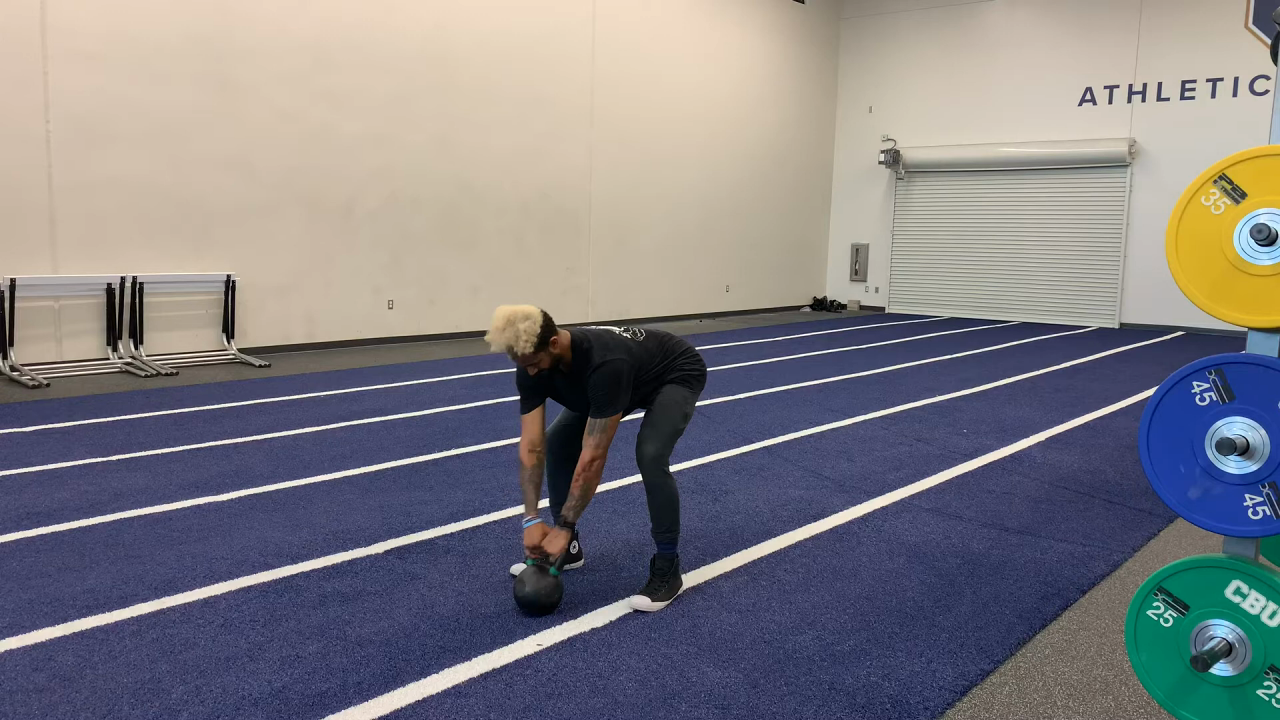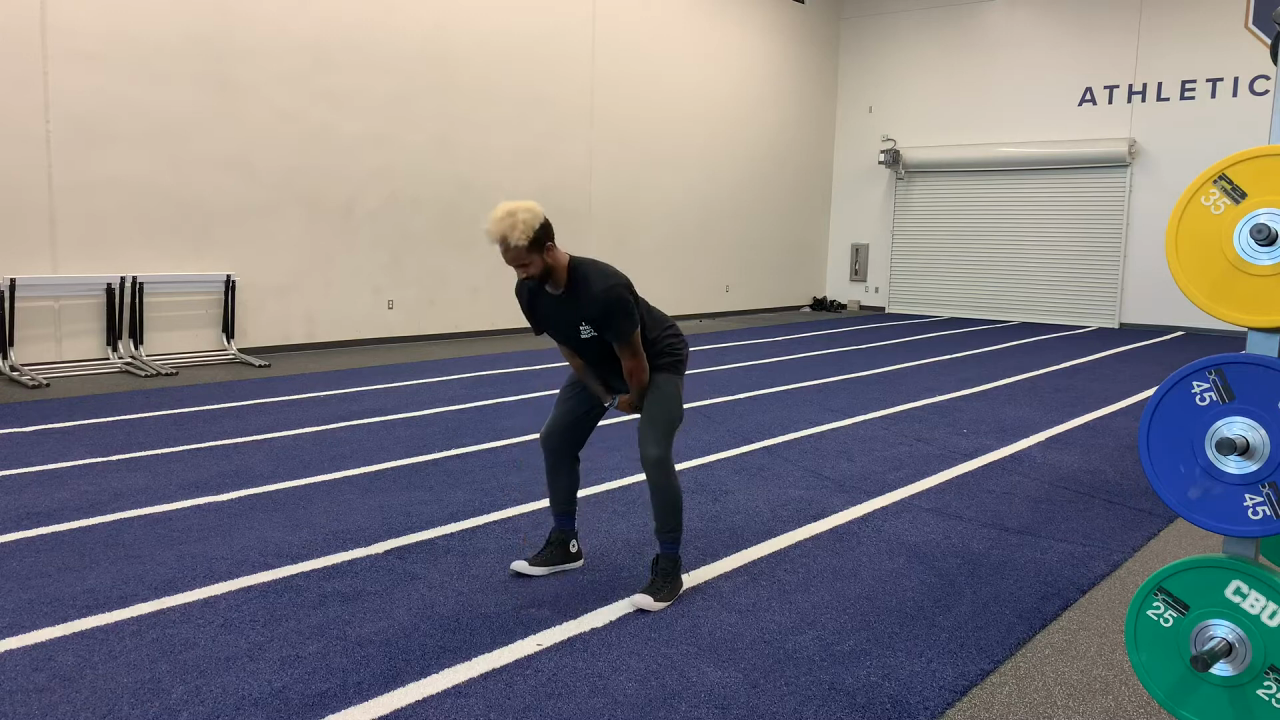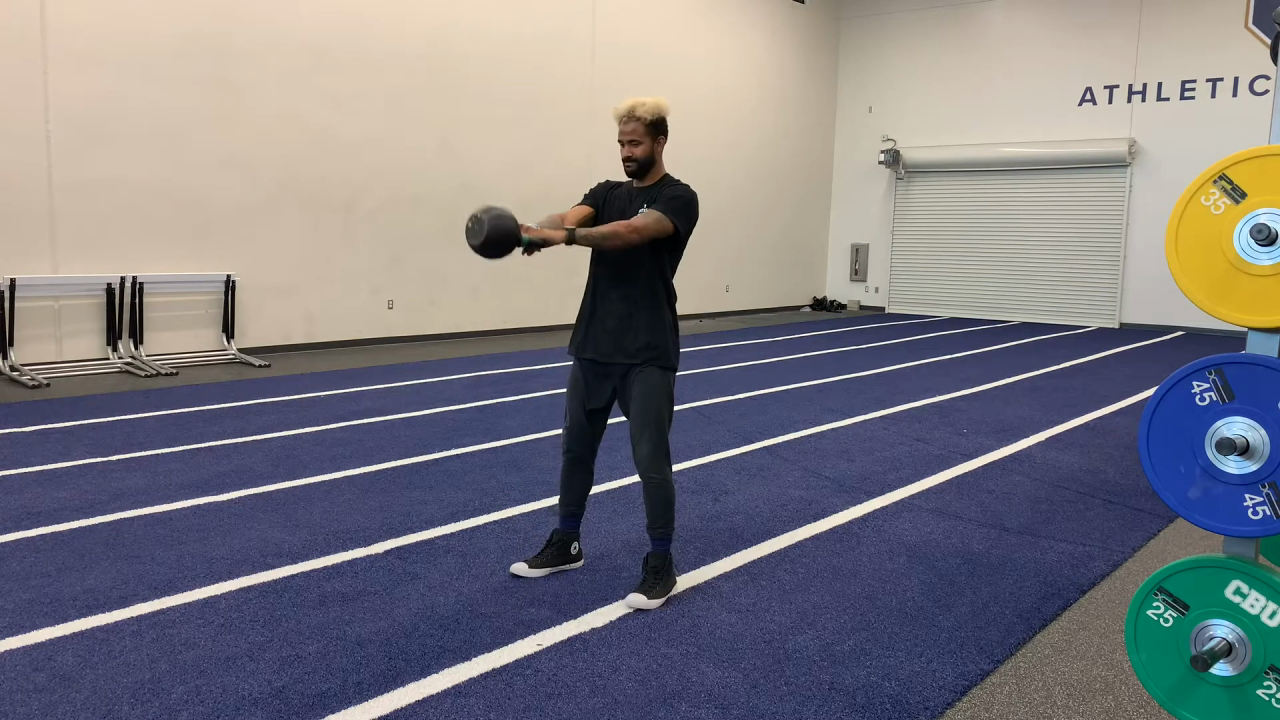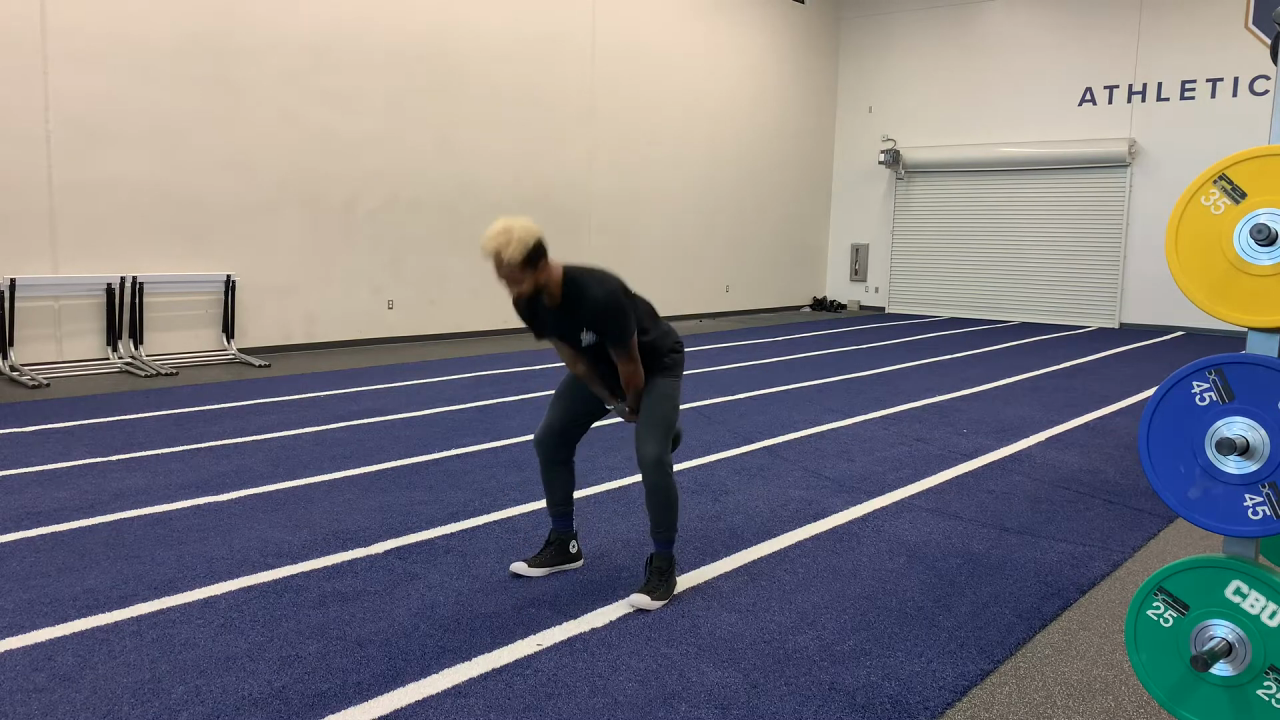
dt=0.7s
person 1, frame 1
left shoulder: (605, 364)
right shoulder: (533, 366)
left elbow: (593, 457)
right elbow: (531, 448)
left wrist: (565, 526)
right wrist: (532, 520)
left hip: (677, 375)
right hip: (634, 376)
left knee: (650, 454)
right knee: (557, 442)
left ankle: (667, 569)
right ankle: (567, 548)
person 1, frame 2
left shoulder: (603, 289)
right shoulder: (529, 291)
left elbow: (635, 362)
right elbow: (571, 352)
left wrist: (636, 403)
right wrist: (608, 398)
left hip: (657, 362)
right hip: (599, 363)
left knee: (654, 455)
right knee: (555, 439)
left ankle: (668, 567)
right ankle: (564, 543)
person 1, frame 3
left shoulder: (678, 198)
right shoulder: (607, 192)
left elbow: (632, 231)
right elbow: (571, 217)
left wrist: (566, 237)
right wrist: (538, 229)
left hip: (647, 354)
right hip: (592, 346)
left knee: (650, 458)
right knee: (575, 448)
left ankle: (660, 565)
right ankle: (565, 544)
person 1, frame 4
left shoulder: (600, 296)
right shoulder: (529, 302)
left elbow: (631, 366)
right elbow: (572, 357)
left wrist: (631, 406)
right wrist: (613, 403)
left hip: (655, 364)
left knee: (651, 453)
right knee: (550, 438)
left ankle: (663, 565)
right ankle: (564, 543)
